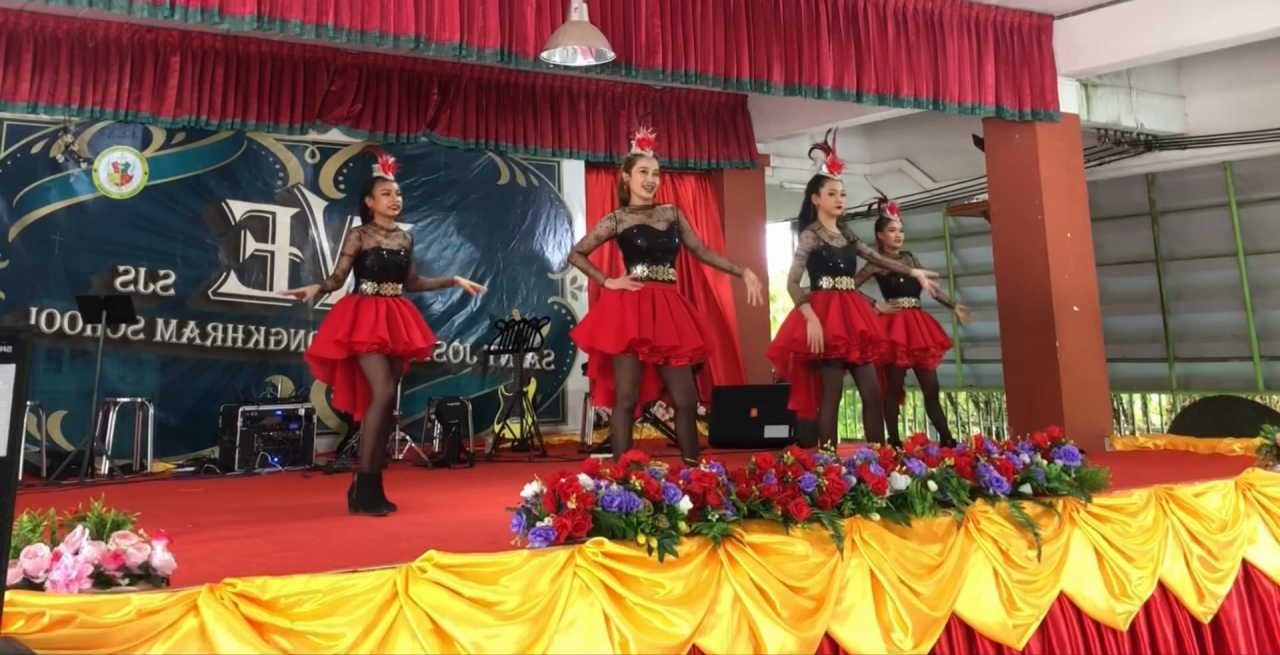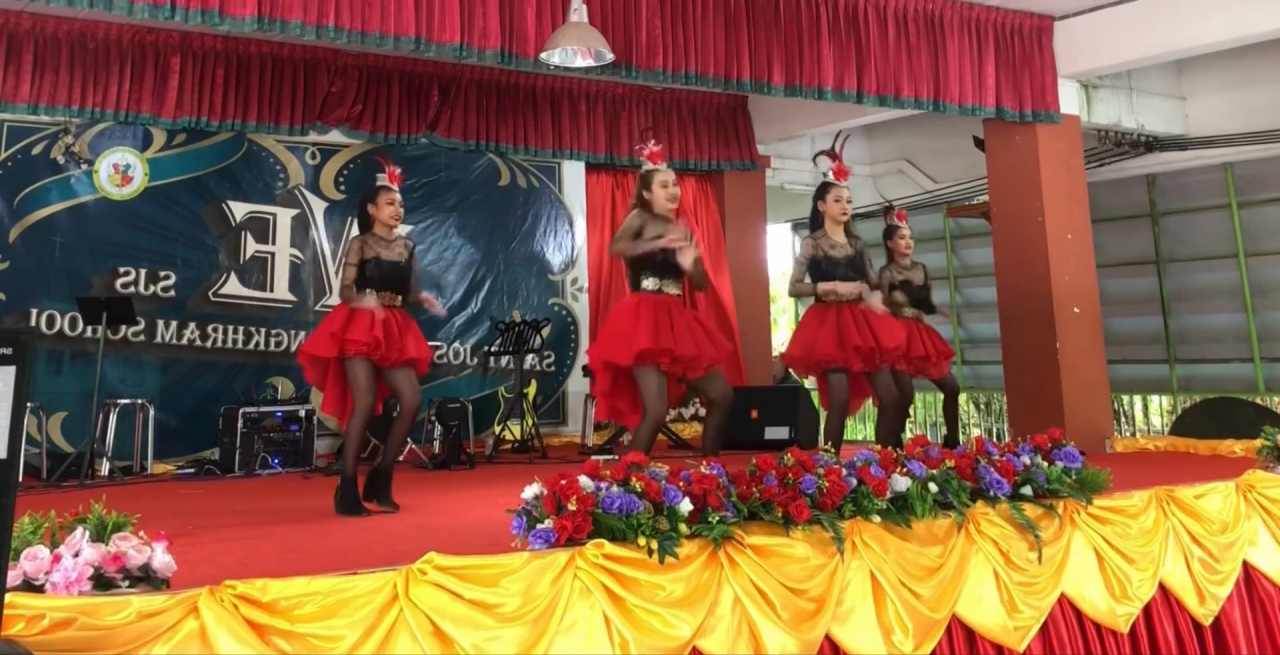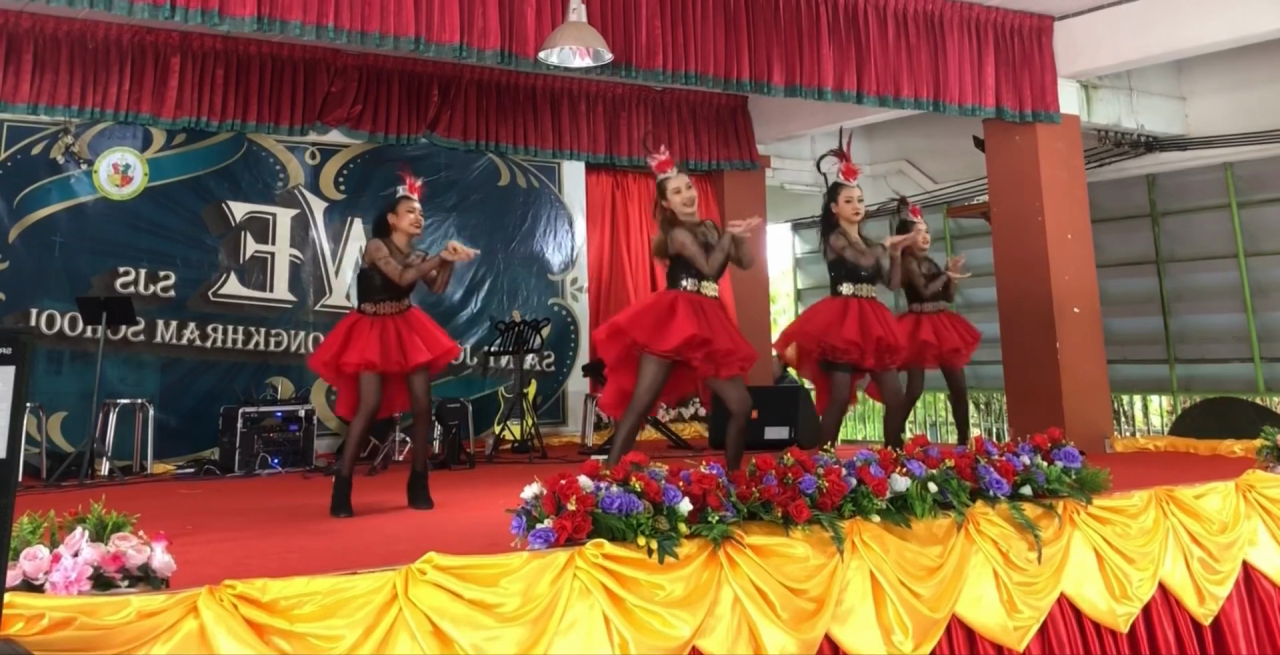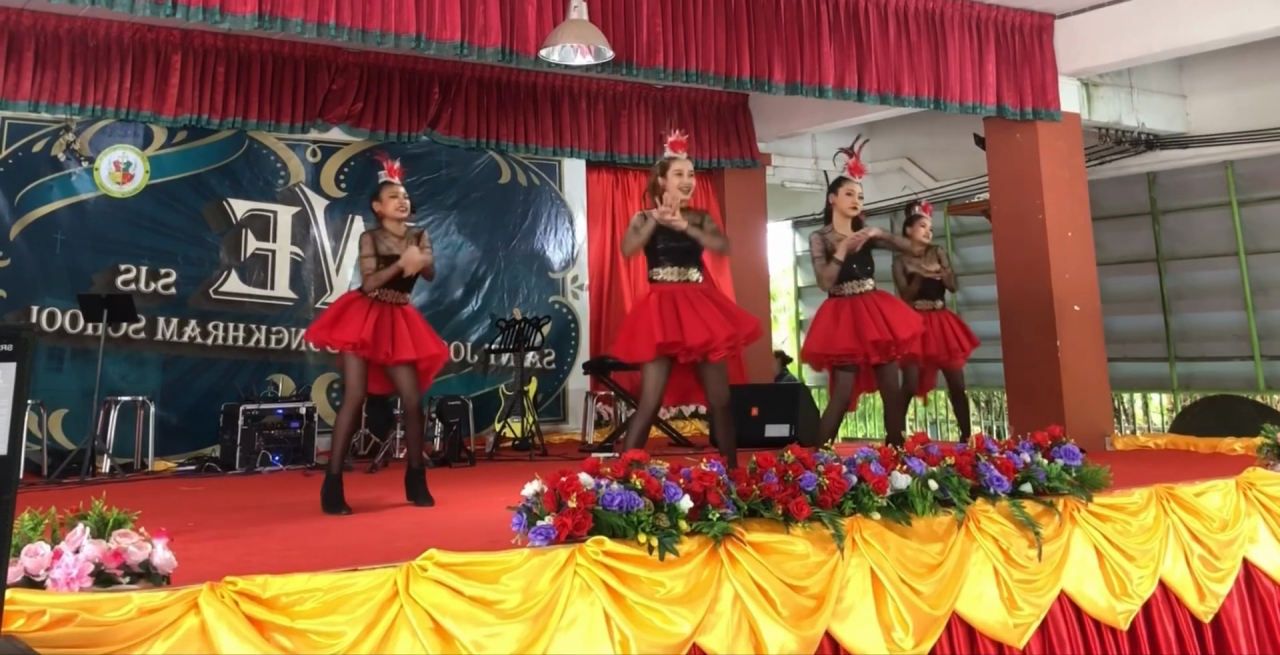
dt=0.3s
person 1, frame 1
left shoulder: (405, 238)
right shoulder: (358, 235)
left elbow: (413, 281)
right elbow: (337, 278)
left wrist: (455, 281)
right wrist: (316, 289)
left hip: (397, 320)
right hip: (364, 318)
left knee: (389, 402)
right knee: (381, 396)
left ankle: (374, 485)
right ankle: (361, 488)
person 1, frame 2
left shoulder: (406, 246)
right shoulder: (359, 244)
left elbow: (409, 291)
right elbow: (346, 289)
left wrist: (426, 298)
right wrist: (364, 301)
left hip: (395, 329)
right hip: (359, 326)
left knee: (411, 403)
right knee: (364, 403)
left ankle: (379, 482)
right ankle: (347, 490)
person 1, frame 3
left shoulder: (418, 256)
right shoulder: (376, 246)
left elbow: (438, 288)
right elbow: (402, 277)
left wrist: (447, 261)
right wrist: (440, 258)
left hip: (407, 330)
right hip: (371, 330)
left knee: (421, 406)
right knee: (367, 407)
left ankle: (418, 484)
right ankle: (342, 487)
person 1, frame 4
left shoulder: (419, 236)
right shoulder: (369, 239)
left elbow: (429, 274)
right elbow: (369, 283)
left wrist: (419, 257)
right wrist: (400, 263)
left hip: (399, 323)
right hip: (364, 318)
left knee: (412, 402)
right knee: (354, 397)
left ankle: (416, 480)
right ankle: (332, 483)
person 2, frame 1
left shoulder: (672, 214)
right shoulder: (616, 220)
left elbow: (701, 251)
right elbow: (577, 254)
left wrist: (742, 271)
right wrist: (608, 281)
left hip: (670, 310)
right hip: (631, 311)
left knee: (686, 401)
right knee: (626, 400)
person 2, frame 2
left shoulder: (684, 232)
right shoulder: (639, 220)
left elbow: (701, 284)
right elbow: (616, 248)
left wrist: (691, 266)
right wrist: (661, 243)
left hip: (678, 321)
right hip: (643, 320)
left knee: (721, 396)
right knee: (656, 412)
person 2, frame 3
left shoulder: (711, 227)
right shoulder: (675, 235)
left elbow: (746, 262)
right elbow: (709, 265)
left wrist: (734, 235)
right wrist: (728, 235)
left hip: (709, 323)
right hip: (672, 318)
left knee: (741, 406)
right knee: (639, 404)
person 2, frame 4
left shoulder: (700, 218)
right shoulder: (645, 218)
left elbow: (722, 246)
right elbow: (627, 250)
left wrist: (683, 224)
right wrist: (657, 217)
left hip: (701, 309)
right hip: (661, 311)
left knee: (720, 401)
right knee: (650, 402)
left ankle: (732, 473)
person 3, frame 1
left shoulder: (846, 236)
right shoulder: (809, 235)
left elbow: (877, 259)
right elbow: (792, 283)
left wrist: (914, 272)
right wrist: (811, 318)
left hip: (854, 314)
right hip: (826, 318)
left knee: (873, 393)
right knee: (831, 395)
person 3, frame 2
left shoulder: (857, 244)
right shoulder: (812, 243)
left elbow: (873, 284)
right elbow: (794, 288)
left wrist: (875, 297)
right wrist: (831, 286)
left hip: (862, 325)
right hip: (828, 324)
left knee: (890, 398)
right knee: (840, 401)
person 3, frame 3
left shoulder: (868, 242)
right shoulder: (835, 238)
left elbow: (893, 283)
right elbow: (866, 262)
left wrist: (897, 253)
right wrist: (889, 243)
left hip: (872, 319)
right hip: (841, 317)
left knee: (896, 396)
right knee: (839, 397)
person 3, frame 4
left shoulder: (866, 234)
right shoulder: (819, 237)
left elbow: (909, 247)
right elbow: (825, 283)
left wrist: (875, 235)
right wrist: (842, 250)
left hip: (876, 314)
right hip: (842, 315)
left knee: (892, 395)
right knee: (841, 398)
person 4, frame 1
left shoulder: (910, 259)
right shoulder: (876, 263)
right elbow: (852, 286)
left wrist: (954, 305)
right wrist: (875, 303)
left hip: (919, 323)
right hip: (894, 325)
left knee: (931, 387)
right knee: (895, 388)
left ankle: (946, 438)
right ankle: (894, 441)
person 4, frame 2
left shoulder: (921, 269)
right shoulder: (887, 272)
left elbow: (927, 304)
right elbow: (883, 301)
left wrist: (938, 310)
right wrist: (893, 300)
left hip: (921, 333)
left knee: (952, 388)
right knee: (905, 395)
left ankle: (952, 440)
person 4, frame 3
left shoulder: (933, 263)
right shoulder: (907, 260)
left elbow: (949, 297)
right elbow: (925, 290)
left wrist: (951, 273)
right wrist: (947, 276)
left hip: (943, 325)
right hip: (918, 326)
left knee: (959, 388)
right knee: (914, 391)
left ankle: (964, 440)
person 4, frame 4
left shoulder: (938, 253)
right shoulder: (900, 261)
left elbow: (952, 286)
right elbow: (906, 295)
left wrist: (939, 273)
right wrist: (921, 274)
left hip: (942, 323)
left knee: (957, 387)
right knee: (910, 387)
left ankle: (966, 438)
